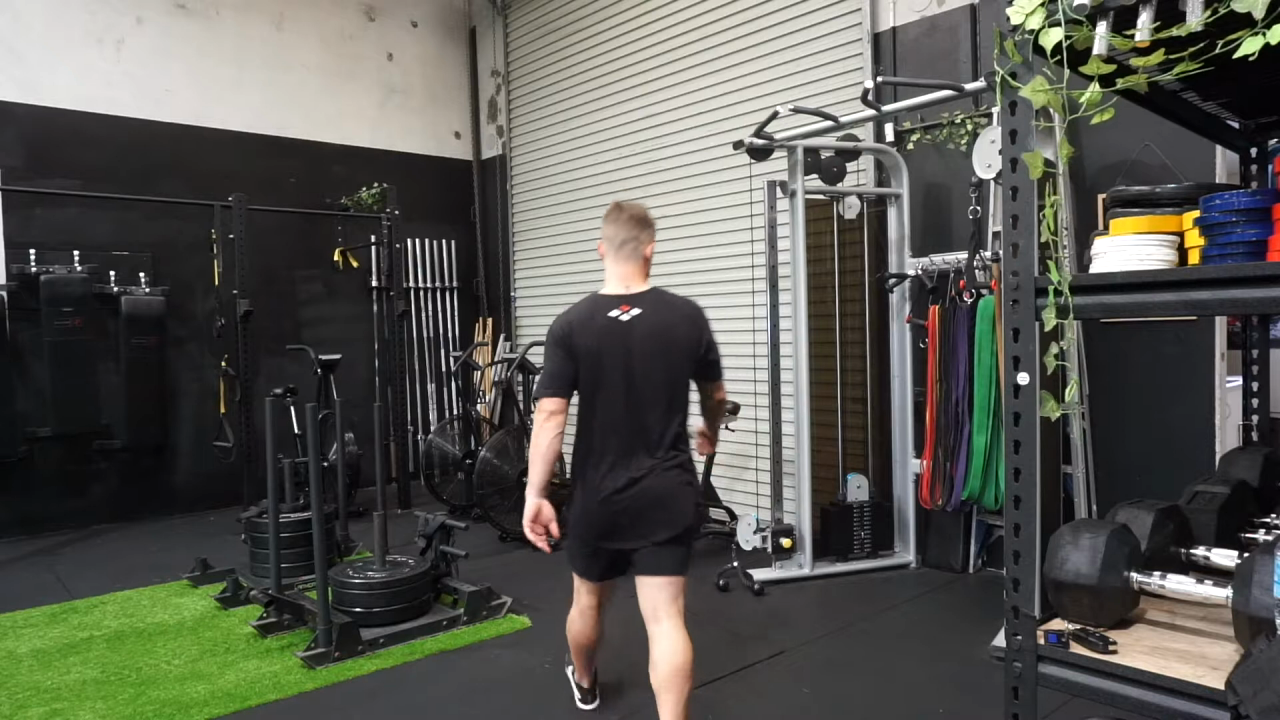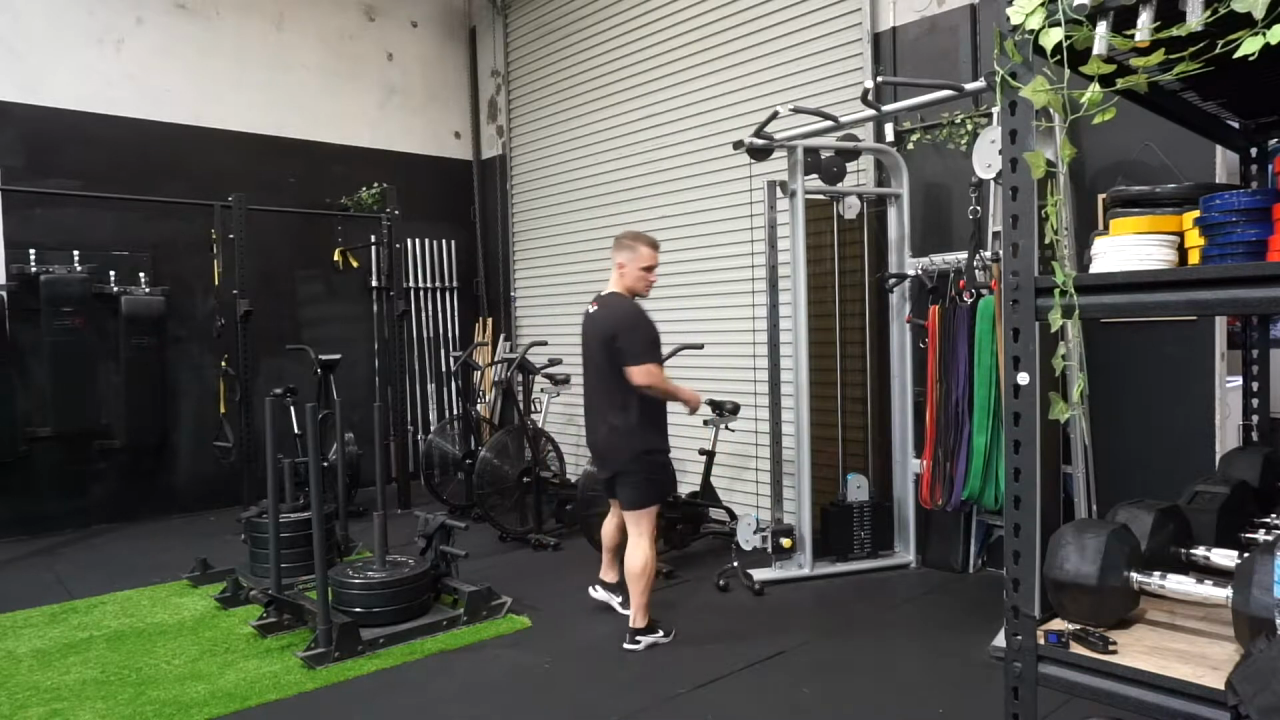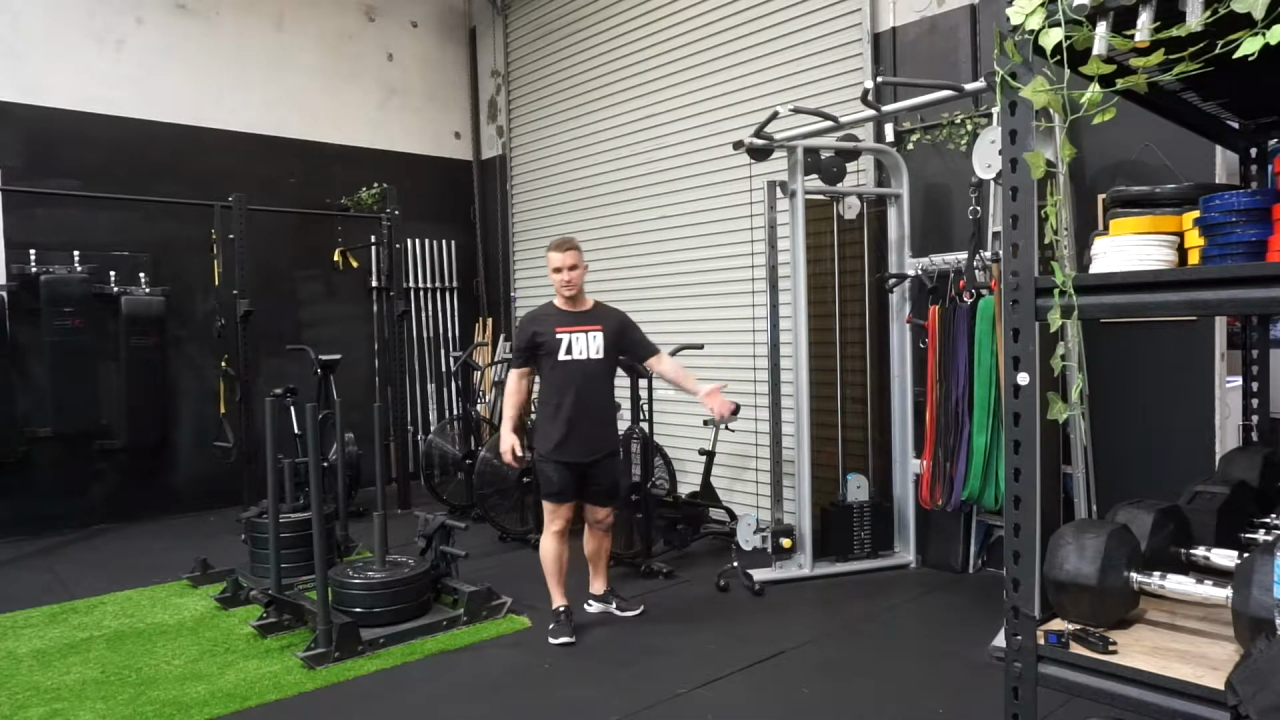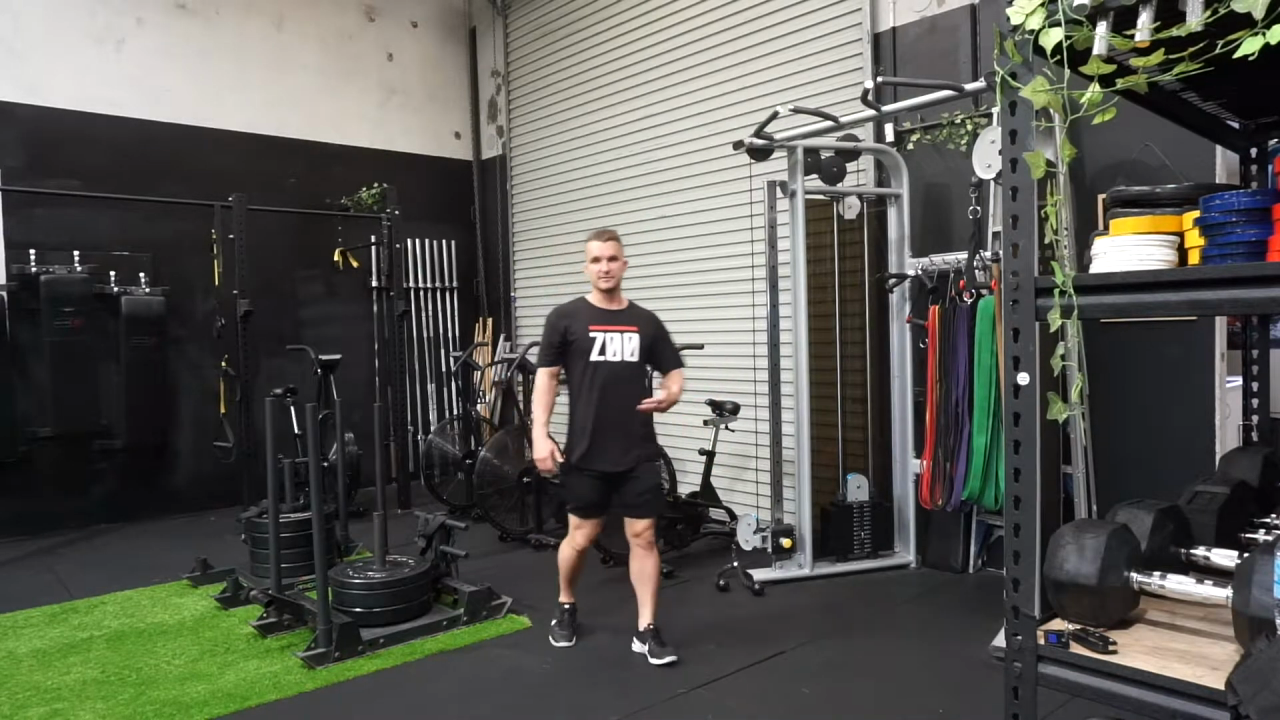
dt=1s
person 1, frame 1
left shoulder: (572, 324)
right shoulder: (687, 317)
left elbow: (550, 414)
right elbow: (715, 396)
left wrist: (535, 494)
right wrist: (711, 430)
left hip: (597, 494)
right hip: (666, 494)
left knee: (588, 597)
right knee: (665, 617)
person 1, frame 2
left shoulder: (595, 309)
right shoulder: (629, 314)
right elbow: (644, 376)
right wrist: (685, 397)
left hip: (603, 434)
right hip: (634, 438)
left knee: (621, 508)
right knee: (642, 530)
left ankle: (607, 580)
right ankle: (640, 626)
person 1, frame 3
left shoulder: (613, 320)
right shoulder: (535, 322)
left elbow: (656, 360)
right elbow: (518, 377)
left wrist: (699, 389)
right wrist: (507, 429)
left hip: (602, 444)
right hip: (555, 445)
left knee: (601, 520)
right knee: (557, 524)
left ankle: (600, 593)
right ankle: (559, 610)
person 1, frame 4
left shoulder: (646, 322)
right shoulder: (566, 318)
left elbow: (673, 373)
right elbow: (547, 377)
left wrist: (671, 395)
right wrist: (540, 435)
left hip: (639, 452)
right hip: (586, 452)
left knee: (644, 537)
right knee: (582, 537)
left ankle: (646, 629)
right ankle: (566, 606)
